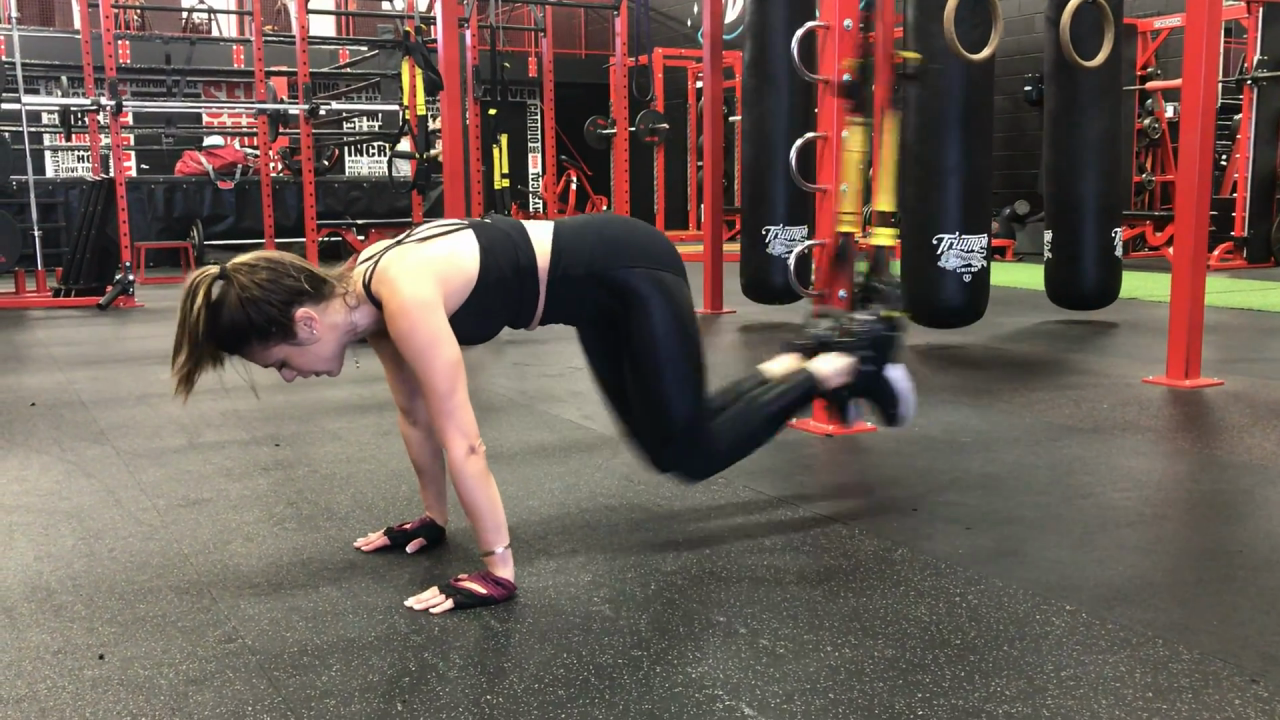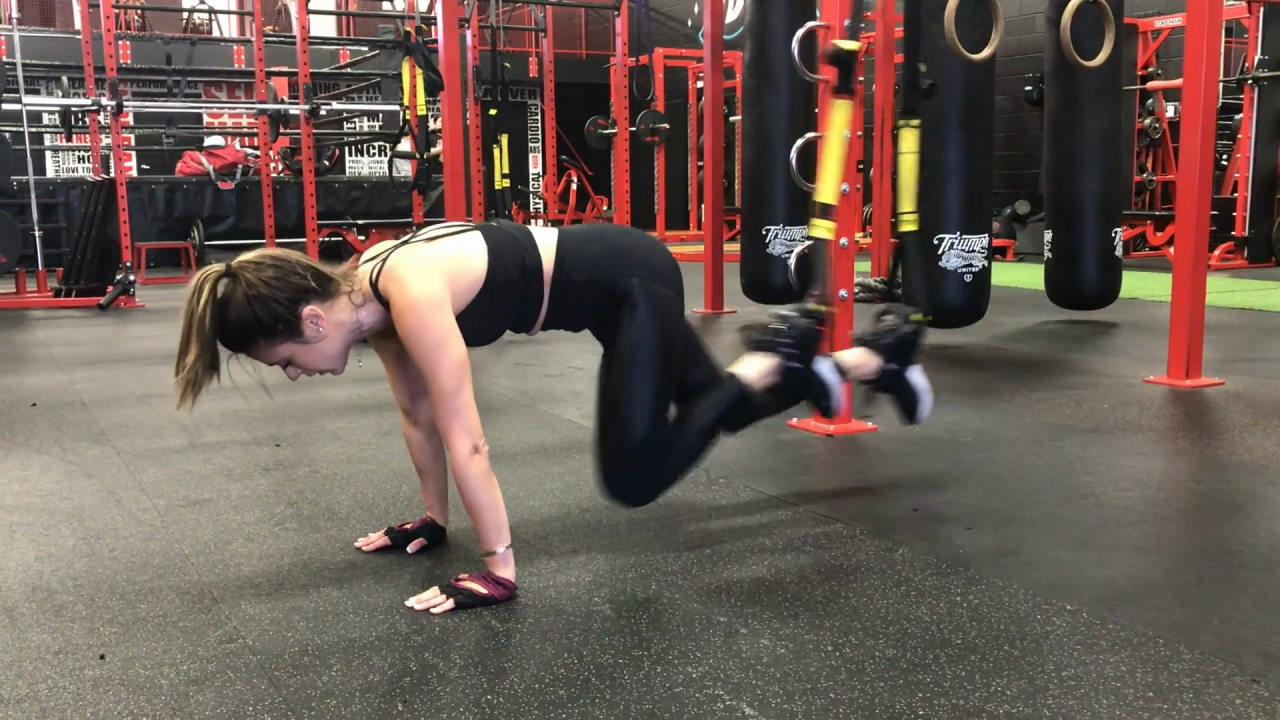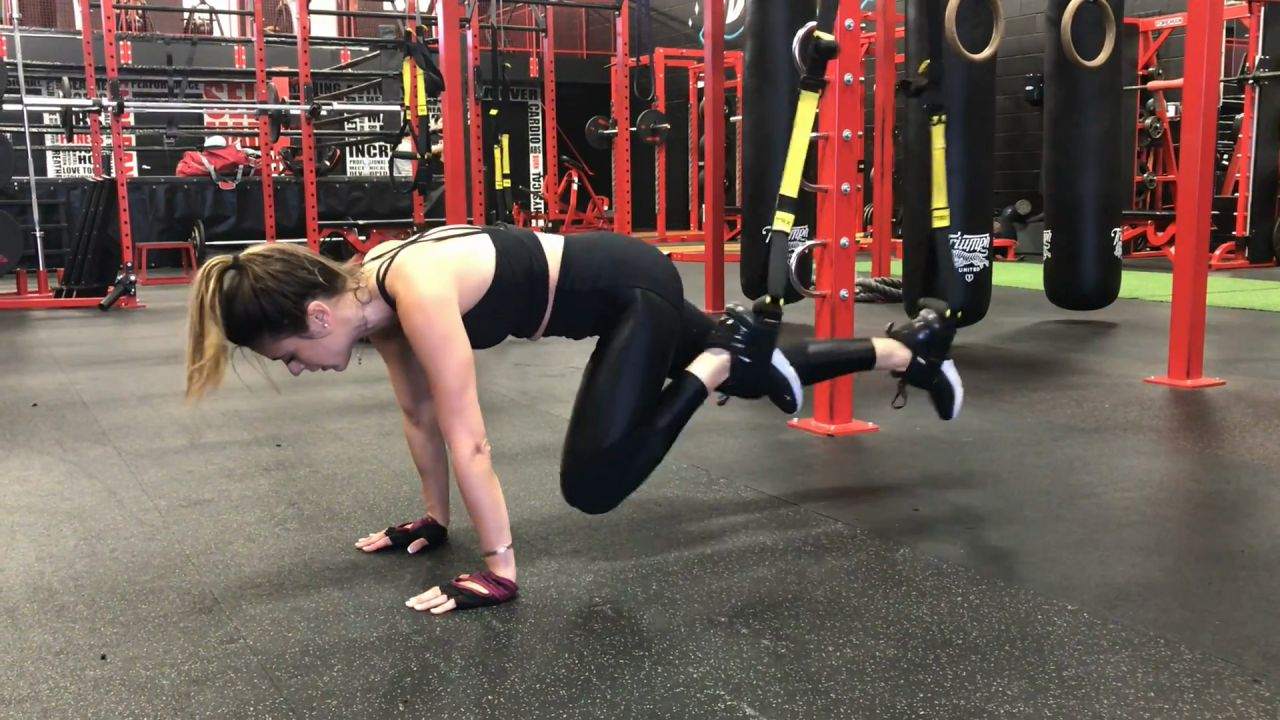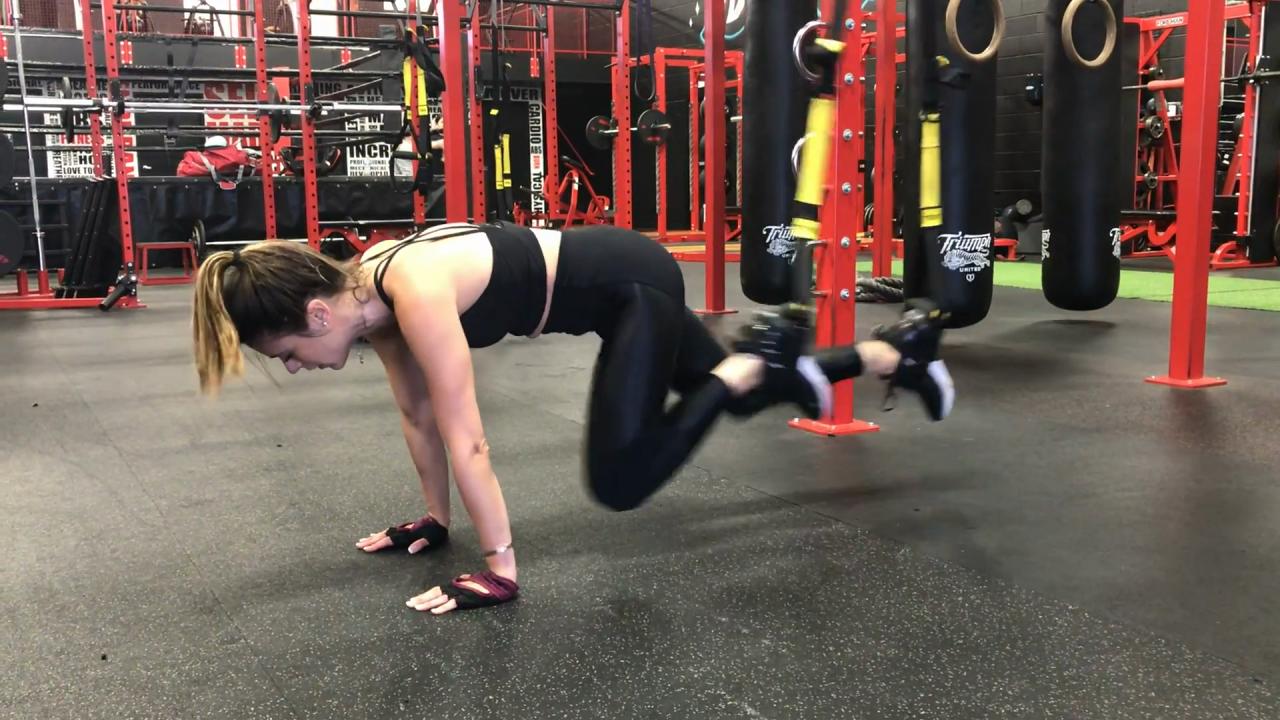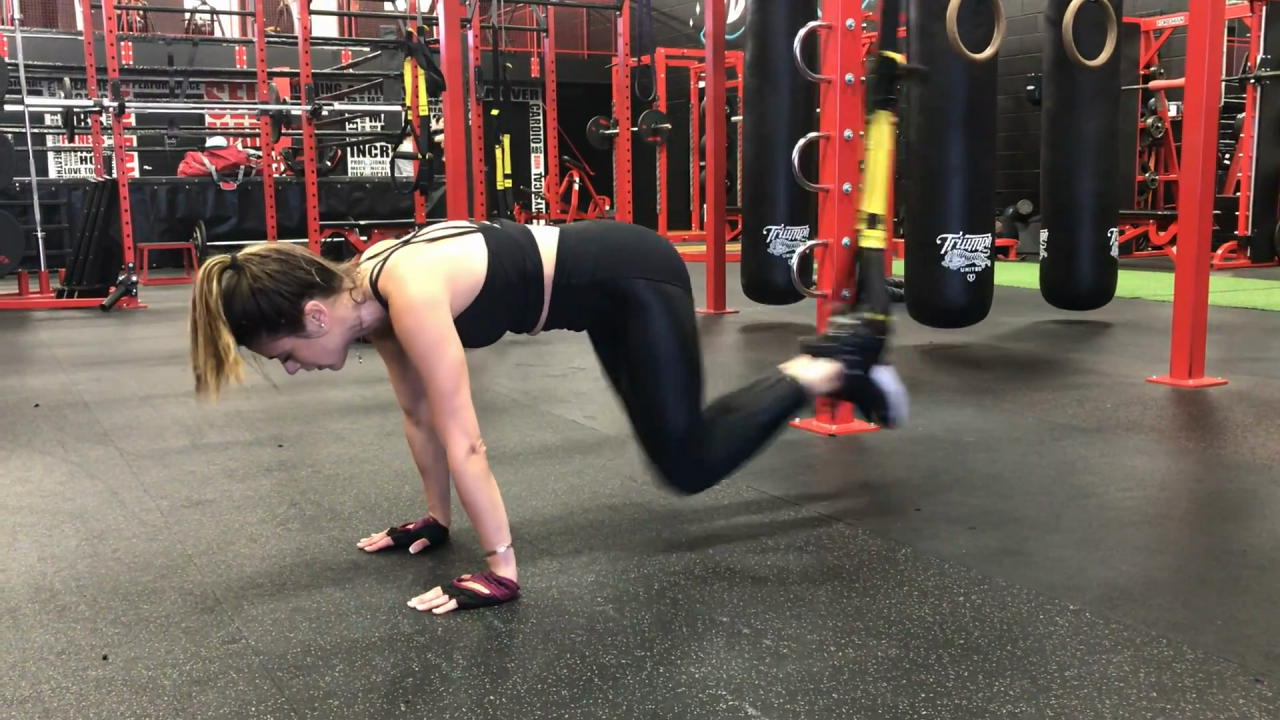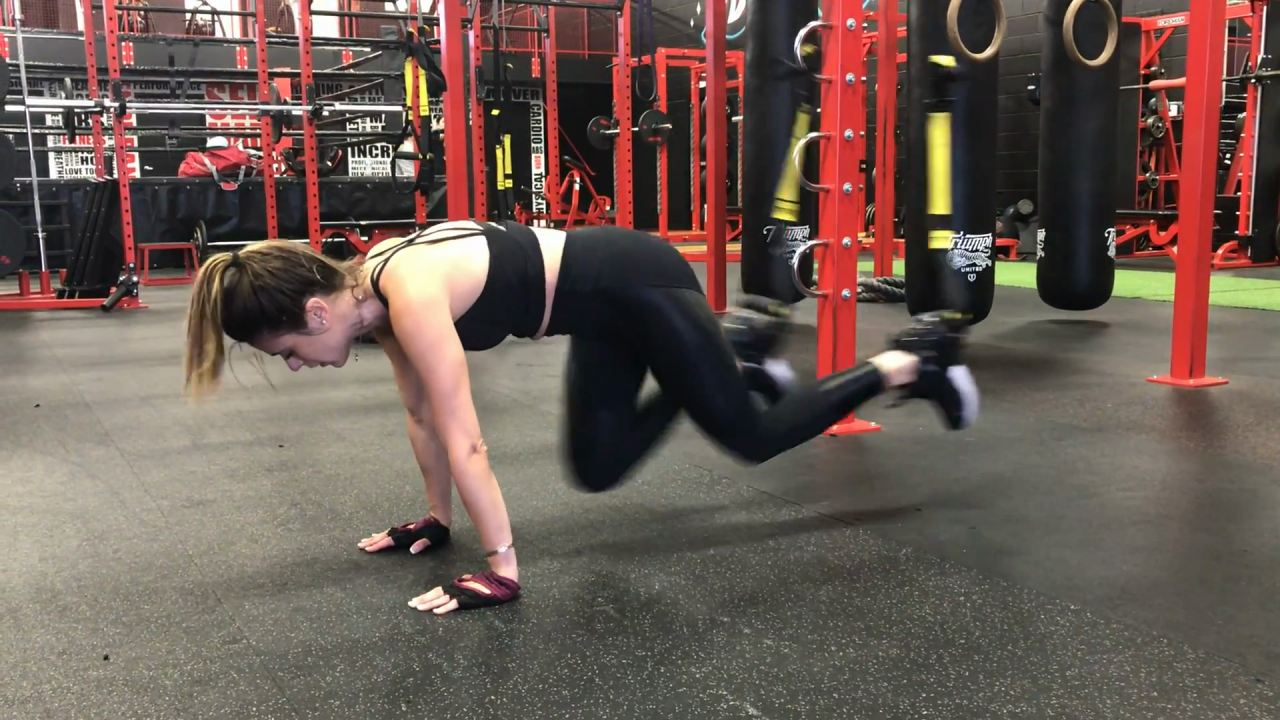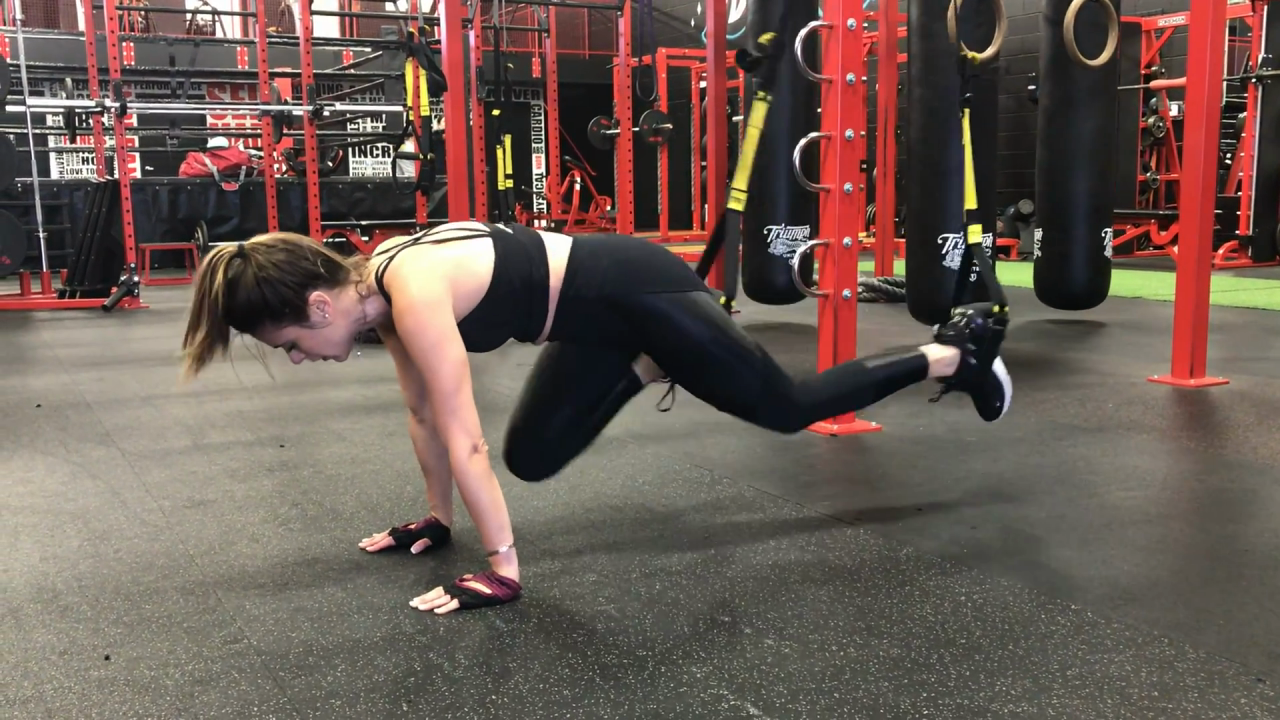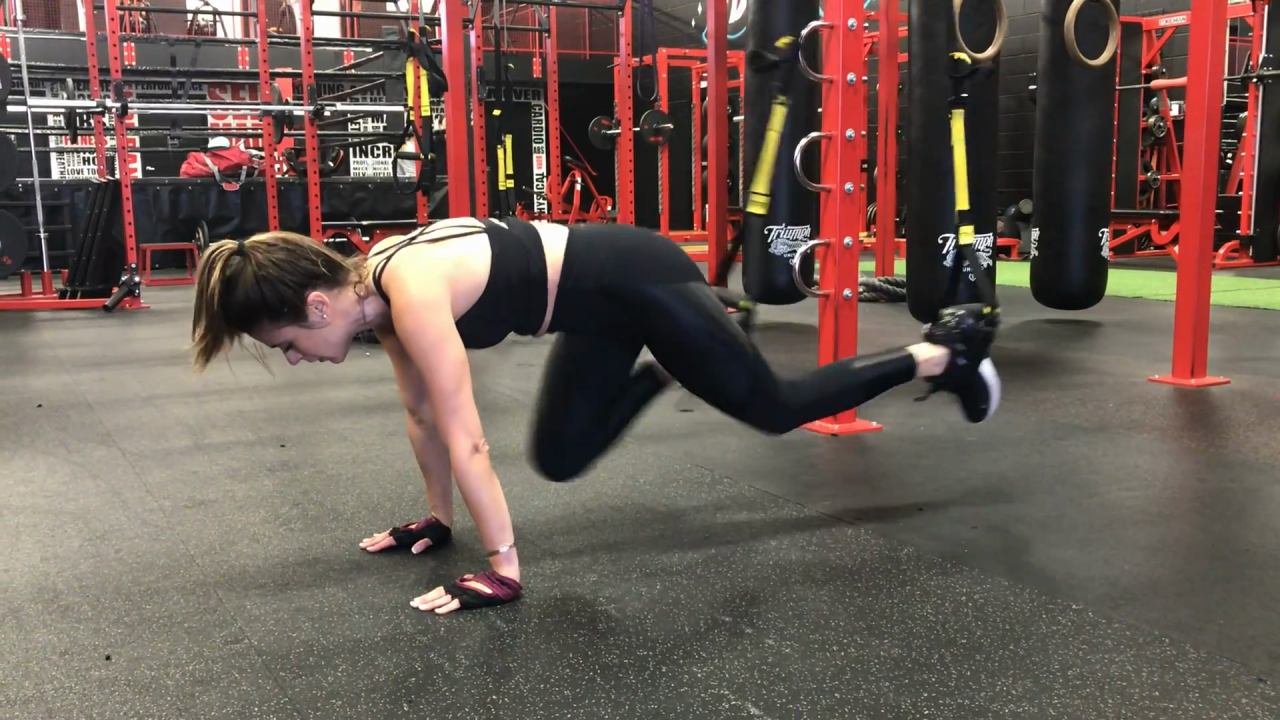
dt=0.1s
person 1, frame 1
left shoulder: (403, 296)
right shoulder: (359, 291)
left elbow: (460, 439)
right elbow: (413, 413)
left wrist: (498, 568)
right wrist: (433, 519)
left hip: (626, 269)
right hip: (588, 280)
left knee: (693, 453)
right knee: (678, 437)
left ankle: (846, 366)
right ankle: (806, 359)
person 1, frame 2
left shoulder: (410, 295)
right shoulder: (364, 292)
left elbow: (466, 439)
right elbow: (416, 413)
left wrist: (500, 568)
right wrist: (434, 518)
left hip: (628, 278)
right hip: (597, 281)
left knee: (633, 477)
right knee: (712, 394)
left ankle: (764, 361)
right ankle: (881, 357)
person 1, frame 3
left shoulder: (415, 294)
right shoulder: (371, 291)
left elbow: (466, 439)
right elbow: (418, 414)
left wrist: (500, 568)
right wrist: (432, 518)
left hip: (628, 287)
right hip: (604, 289)
left knee: (591, 485)
right knee: (751, 373)
left ankle: (721, 358)
right ankle: (909, 350)
person 1, frame 4
left shoulder: (413, 296)
right shoulder: (366, 291)
left elbow: (463, 439)
right elbow: (419, 413)
left wrist: (499, 569)
right wrist: (433, 520)
left hip: (629, 285)
right hip: (603, 289)
left knee: (617, 483)
right knee: (709, 393)
left ankle: (753, 364)
right ankle: (896, 352)
person 1, frame 5
left shoulder: (409, 296)
right shoulder: (361, 290)
left elbow: (461, 439)
right elbow: (417, 413)
left wrist: (500, 568)
right wrist: (434, 519)
left hip: (629, 278)
right hip: (597, 281)
left knee: (690, 466)
right knee: (680, 428)
left ankle: (835, 372)
right ankle: (841, 366)
person 1, frame 6
left shoulder: (409, 297)
right shoulder: (373, 284)
left elbow: (463, 440)
right elbow: (421, 415)
left wrist: (503, 569)
right wrist: (438, 518)
left hip: (633, 283)
right hip: (598, 292)
left knee: (754, 432)
right knee: (597, 469)
left ankle: (918, 362)
right ankle: (734, 342)
person 1, frame 7
left shoulder: (412, 296)
right shoulder: (378, 281)
left elbow: (463, 439)
right elbow: (424, 414)
left wrist: (504, 569)
right wrist: (438, 518)
left hip: (637, 291)
right hip: (602, 301)
left knee: (784, 404)
right knee: (534, 457)
left ankle: (955, 354)
right ankle: (647, 366)
person 1, frame 8
left shoulder: (411, 293)
right shoulder: (373, 286)
left elbow: (462, 437)
right elbow: (421, 412)
left wrist: (502, 569)
right wrist: (439, 519)
left hip: (640, 285)
right hip: (602, 302)
left knee: (775, 407)
right knee: (558, 457)
left ankle: (943, 353)
right ankle: (673, 365)
